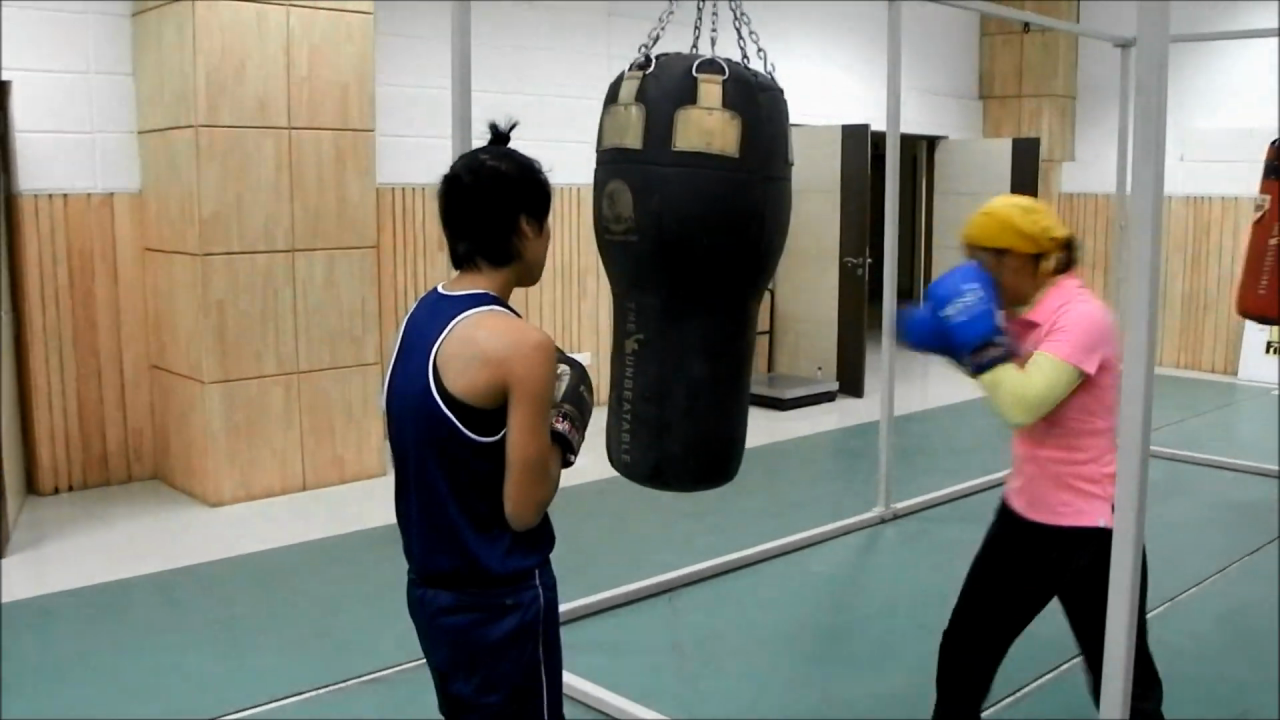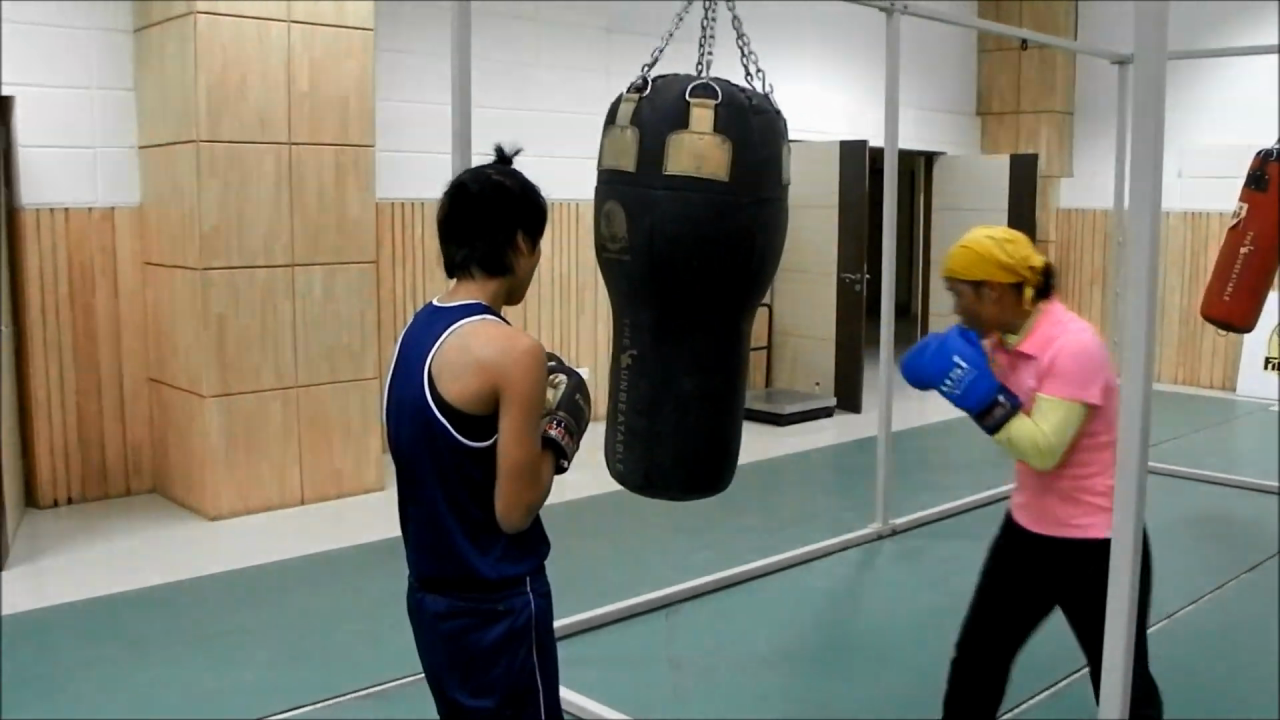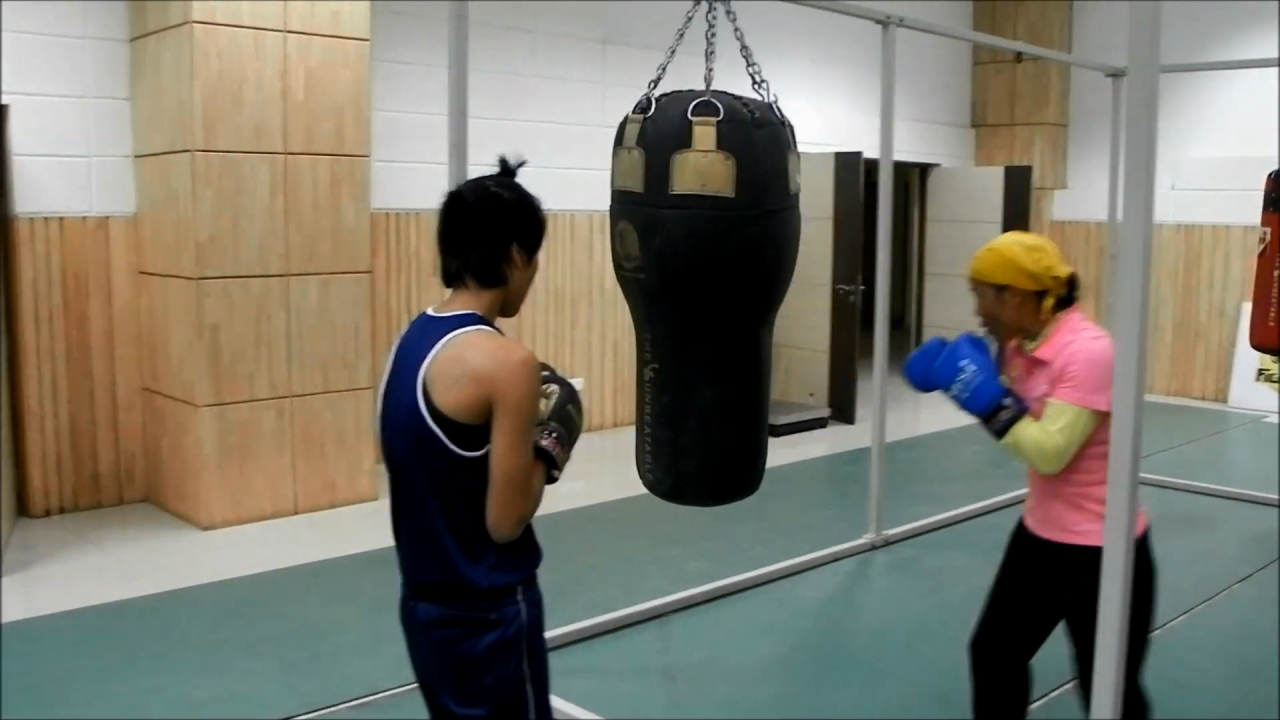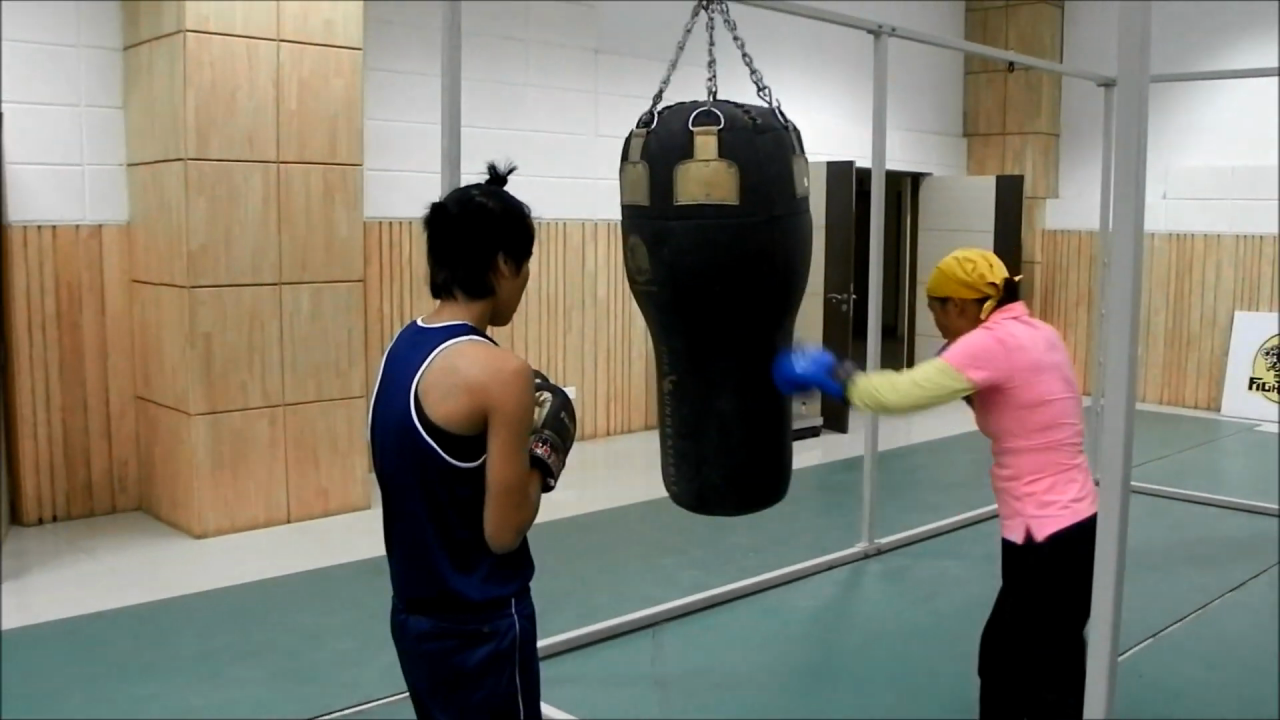
dt=0.4s
person 1, frame 1
left shoulder: (423, 316)
right shoulder: (519, 345)
right elbow: (524, 508)
right wrist: (566, 425)
left hip: (434, 585)
right hip: (497, 599)
person 1, frame 2
left shoulder: (418, 329)
right shoulder: (511, 351)
right elbow: (515, 510)
right wrist: (559, 433)
left hip: (433, 594)
right hip: (495, 606)
person 1, frame 3
left shoulder: (413, 339)
right shoulder: (505, 362)
right elbow: (506, 520)
right wrist: (551, 443)
left hip: (426, 601)
right hip: (487, 614)
person 1, frame 4
left shoulder: (401, 349)
right shoulder: (499, 373)
right elbow: (504, 531)
right wrist: (545, 453)
left hip: (416, 612)
right hip: (479, 626)
person 2, frame 1
left shoulder: (1080, 316)
right shoulder: (1021, 312)
left elbow: (1022, 405)
left wrist: (981, 342)
right wrist: (943, 339)
left hip: (1088, 527)
right hip: (1027, 517)
right knee: (964, 645)
person 2, frame 2
left shoulder: (1074, 344)
right shoulder: (1001, 339)
left elbow: (1045, 450)
right elbow: (1002, 408)
left wrist: (981, 395)
right wrist: (944, 371)
left hip: (1096, 542)
right hip: (1028, 530)
right knee: (976, 656)
person 2, frame 3
left shoulder: (1087, 351)
right shoulder: (1024, 347)
left elbow: (1049, 453)
right elbow: (1020, 419)
left wrist: (987, 397)
right wrist: (955, 375)
left hip: (1099, 549)
right hip: (1041, 535)
right knee: (993, 652)
person 2, frame 4
left shoulder: (991, 343)
right shoulder: (1039, 334)
left elbow: (900, 394)
left wrist: (829, 375)
left hip: (1050, 541)
right hip: (1056, 532)
right knee: (1002, 658)
